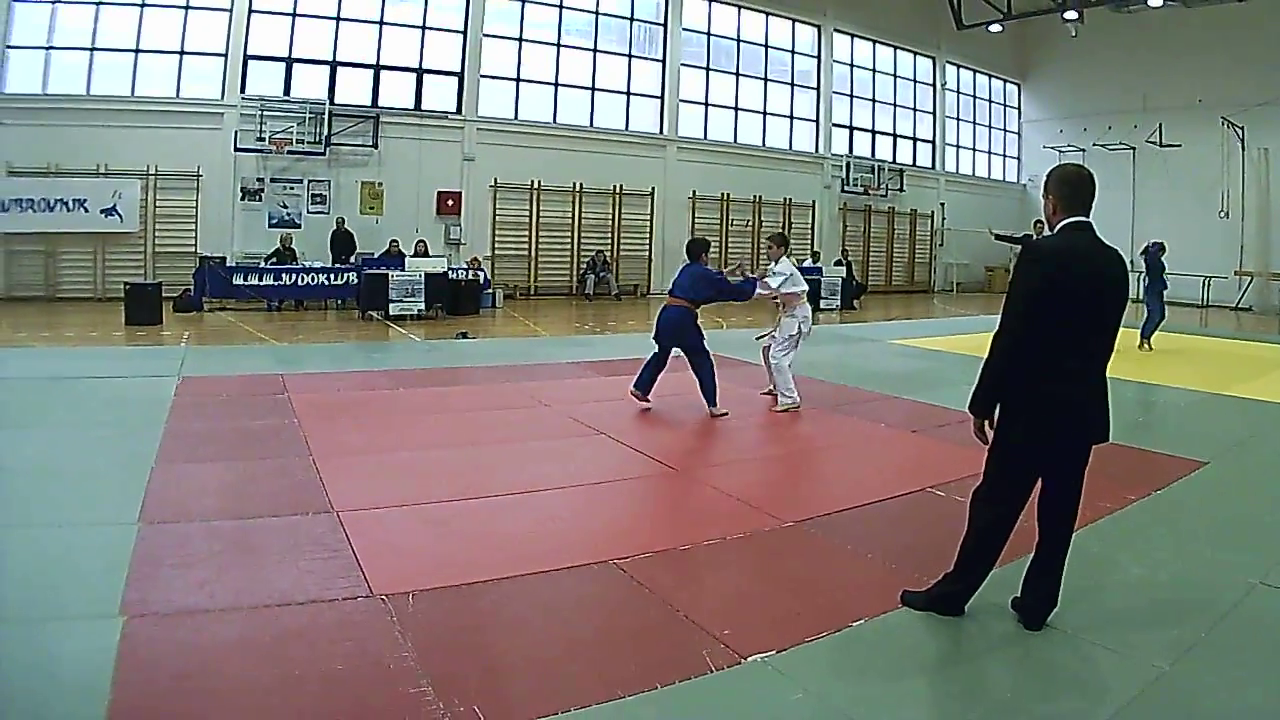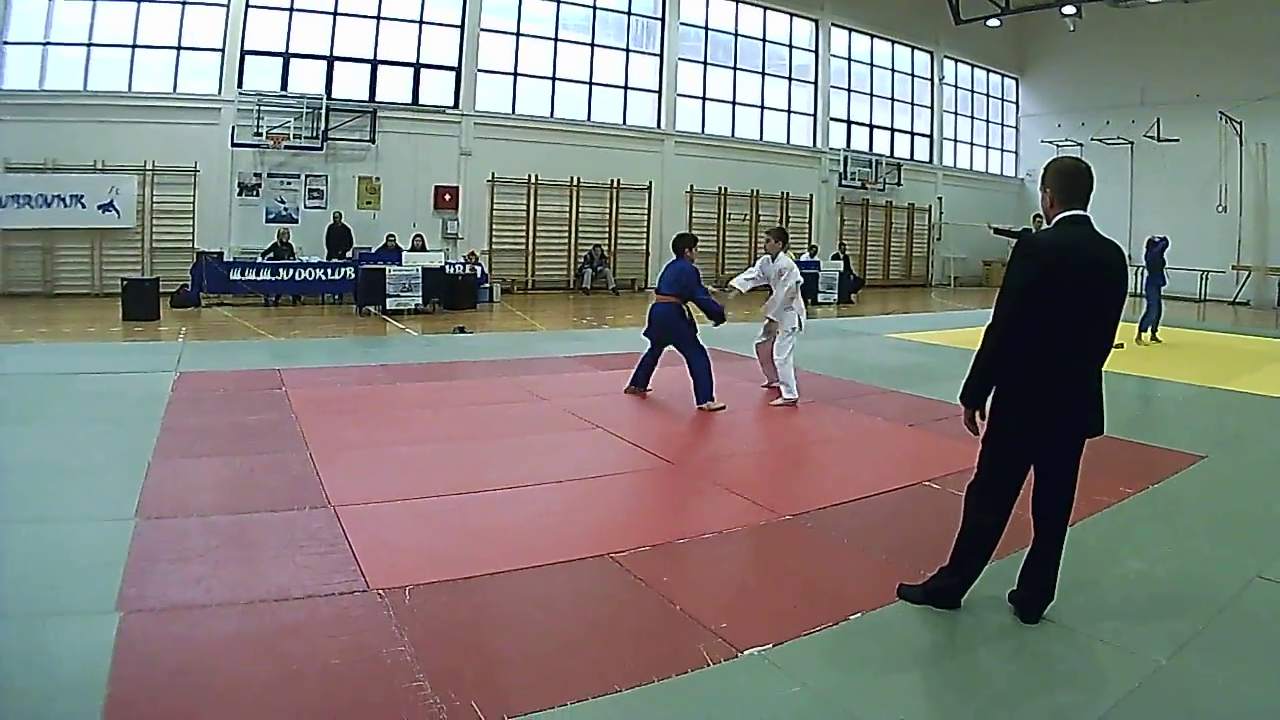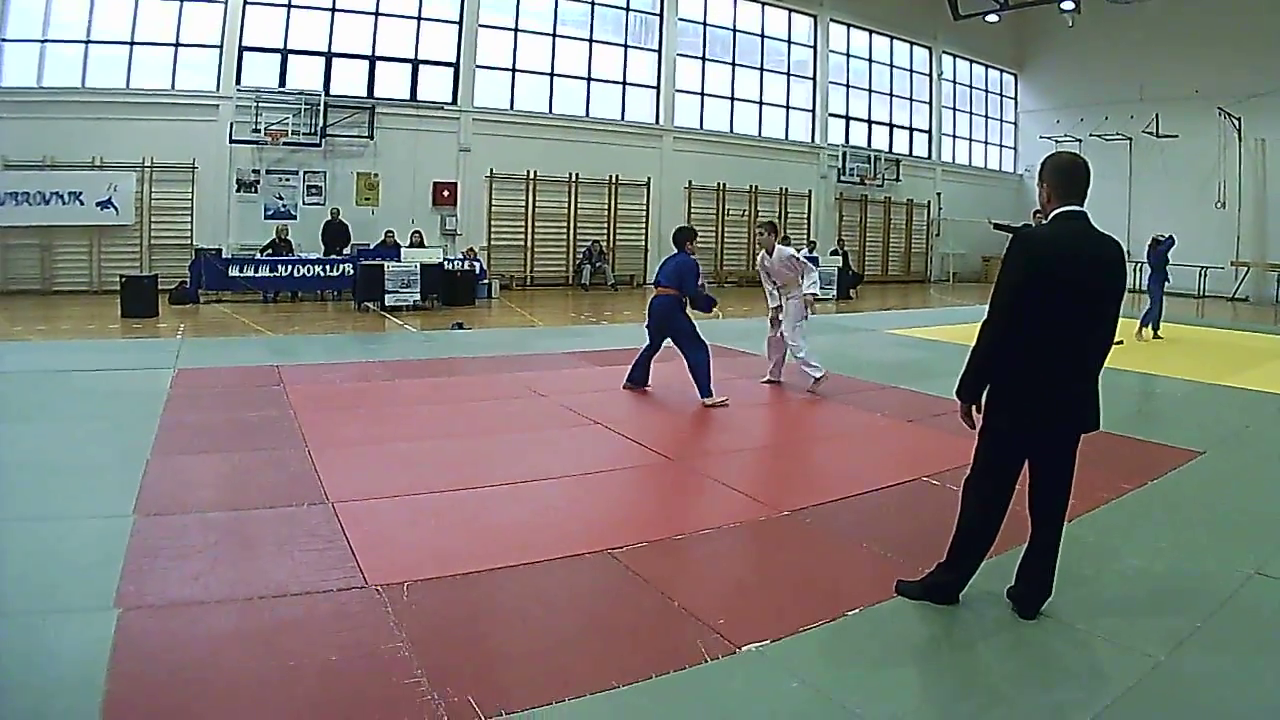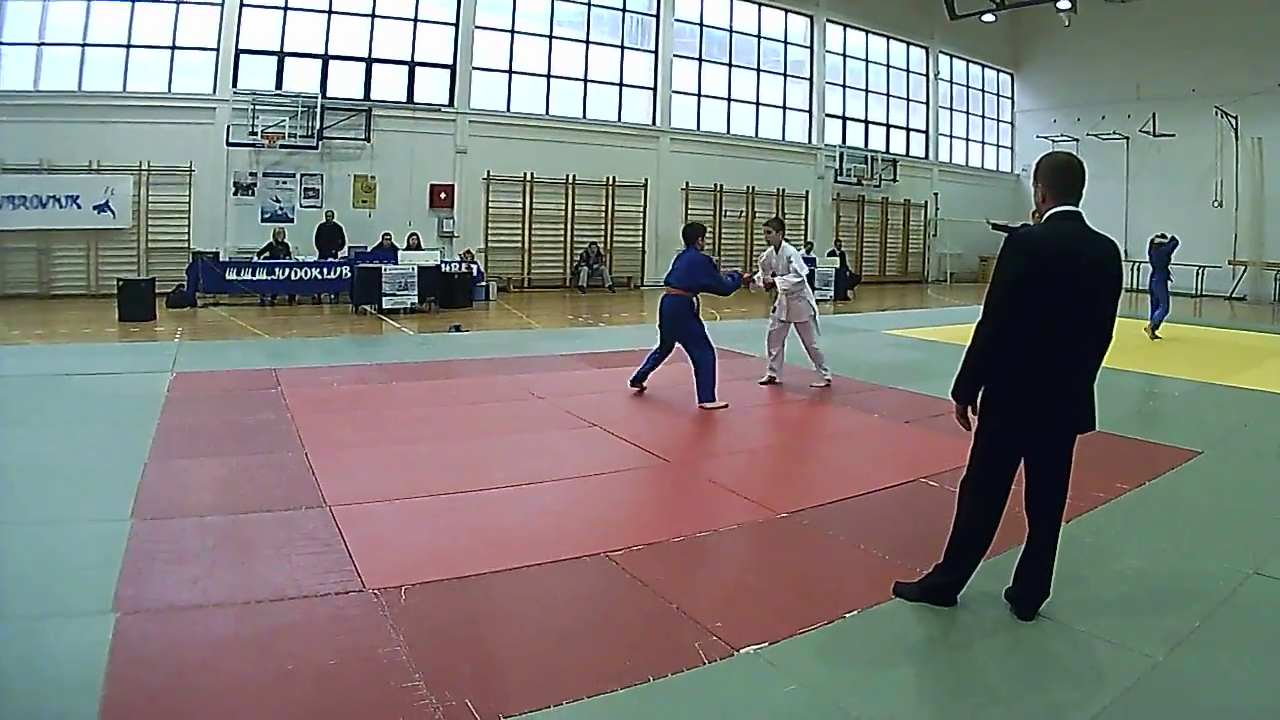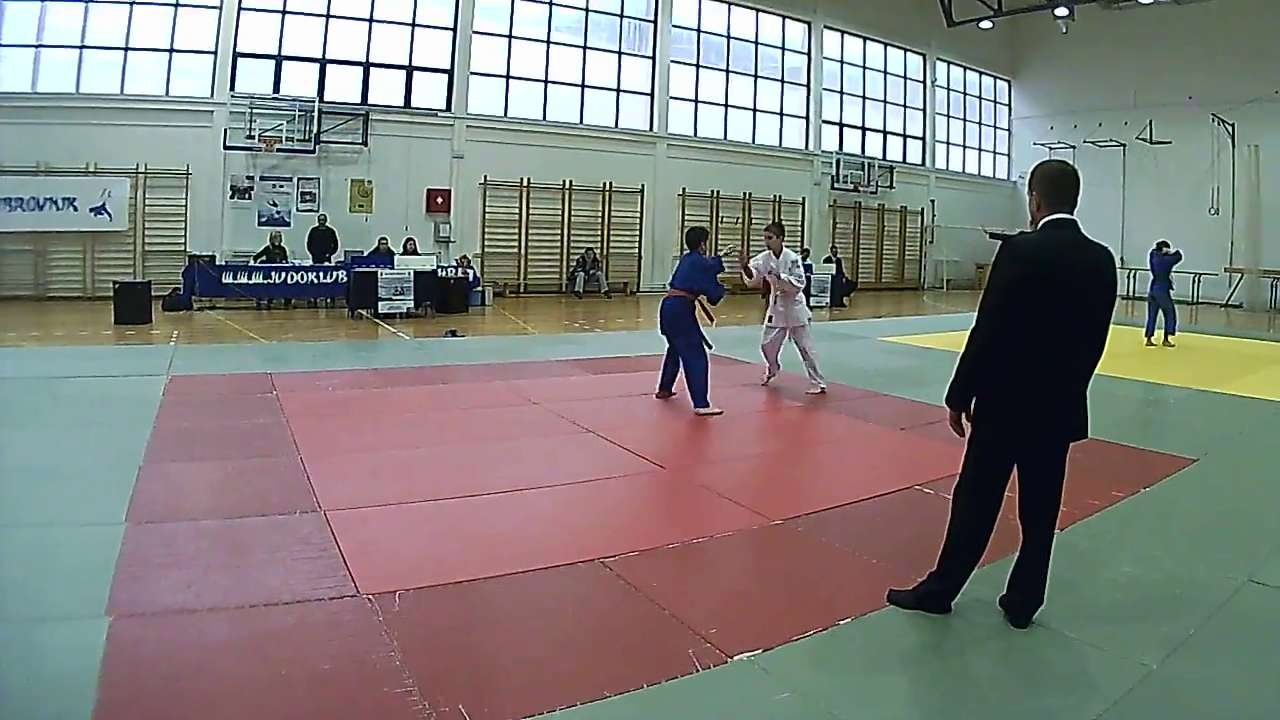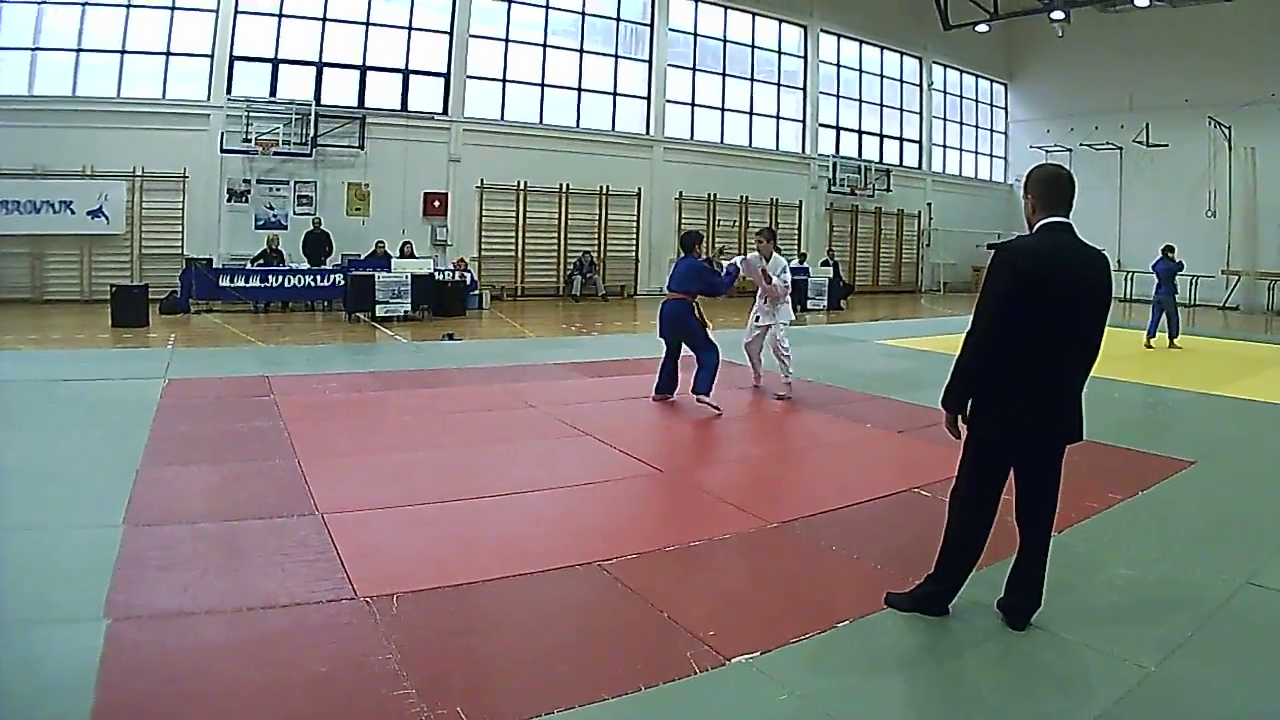
dt=0.2s
person 1, frame 1
left shoulder: (1042, 254)
right shoulder: (1114, 262)
left elbow: (1011, 337)
right elbow: (1104, 339)
left wrist: (983, 403)
left hip: (1033, 408)
right hip: (1084, 408)
left knee: (995, 503)
right knee: (1059, 511)
left ankle: (952, 592)
right ankle: (1037, 603)
person 1, frame 2
left shoulder: (1036, 248)
right shoulder: (1113, 256)
left elbow: (1003, 330)
right elbow: (1105, 334)
left wrist: (974, 394)
left hip: (1025, 401)
right hip: (1078, 402)
left knee: (989, 497)
right knee: (1054, 505)
left ankle: (948, 586)
right ankle: (1033, 597)
person 1, frame 3
left shoulder: (1031, 243)
right shoulder: (1111, 252)
left elbow: (999, 325)
right elbow: (1105, 331)
left wrist: (970, 389)
left hip: (1019, 396)
right hip: (1074, 398)
left knee: (986, 492)
right knee: (1051, 501)
left ankle: (946, 581)
right ankle: (1031, 592)
person 1, frame 4
left shoulder: (1025, 243)
right shoulder: (1107, 252)
left elbow: (993, 325)
right elbow: (1102, 332)
left wrist: (965, 389)
left hip: (1013, 396)
right hip: (1068, 399)
left knee: (982, 494)
right knee: (1047, 501)
left ankle: (945, 583)
right ankle: (1029, 594)
person 1, frame 5
left shoulder: (1020, 251)
right shoulder: (1102, 260)
left elbow: (987, 332)
right elbow: (1096, 340)
left wrist: (959, 396)
left hip: (1007, 402)
right hip: (1061, 406)
left knee: (976, 501)
right knee: (1041, 509)
left ankle: (939, 590)
right ankle: (1023, 601)
person 1, frame 6
left shoulder: (1015, 255)
right shoulder: (1096, 263)
left elbow: (982, 335)
right elbow: (1091, 343)
left wrist: (955, 399)
left hip: (1003, 406)
right hip: (1057, 409)
left knee: (973, 504)
right knee: (1037, 512)
left ankle: (936, 592)
right ankle: (1020, 604)
person 2, frame 1
left shoulder: (686, 270)
right shoulder: (707, 275)
right elbow: (733, 292)
left wrist: (725, 273)
right wrist: (750, 281)
left hip: (666, 315)
right hip: (682, 318)
left knee: (661, 355)
right knee: (701, 361)
left ankle: (640, 388)
right ankle: (713, 406)
person 2, frame 2
left shoulder: (671, 266)
right shoulder: (689, 270)
right elbow: (700, 299)
left wrist: (709, 301)
right wrist: (718, 313)
left hip: (657, 312)
right hip: (672, 314)
left knee: (656, 349)
right knee: (697, 355)
left ankle: (637, 385)
right ankle: (705, 400)
person 2, frame 3
left shoulder: (670, 260)
right shoulder: (689, 263)
right elbow: (694, 295)
left wrist: (698, 288)
right wrist: (709, 302)
left hip: (656, 305)
right hip: (671, 307)
left knee: (653, 344)
right knee: (697, 349)
left ankle: (634, 381)
right ankle: (707, 396)
person 2, frame 4
left shoulder: (681, 257)
right shoulder: (702, 260)
right elbow: (722, 286)
right wrist: (738, 277)
left hip: (667, 303)
right hip: (681, 307)
left knee: (665, 345)
right knee: (703, 352)
left ankle: (638, 379)
right ankle: (706, 399)
person 2, frame 5
left shoulder: (686, 259)
right shoulder: (702, 264)
right elbow: (714, 296)
left wrist: (720, 257)
right wrist: (720, 287)
left hip: (669, 306)
right hip: (681, 308)
left knee: (676, 349)
right knee: (695, 355)
left ankle: (664, 388)
right ankle: (701, 405)
person 2, frame 6
left shoulder: (681, 263)
right shoulder: (699, 266)
right elbow: (720, 287)
right wrist: (733, 270)
left hip: (668, 309)
right hip: (682, 310)
left knee: (672, 351)
right knee: (709, 352)
left ankle: (662, 391)
right ankle: (702, 392)
person 3, frame 1
left shoulder: (785, 269)
right shoulder: (777, 266)
left elbow: (767, 288)
right elbow: (764, 284)
right wrist: (756, 279)
left hip: (796, 317)
right hip: (788, 314)
left knee: (778, 356)
right knee: (768, 348)
left ankle: (790, 400)
right ankle: (776, 386)
person 3, frame 2
left shoulder: (786, 266)
right shoulder: (766, 261)
left elbow: (781, 294)
right elbow: (751, 276)
left wrist: (770, 318)
right wrist: (735, 288)
left hip: (790, 311)
right hip: (778, 311)
left knee: (781, 353)
right knee: (762, 345)
left ankle: (789, 395)
right ankle: (774, 379)
person 3, frame 3
left shoulder: (787, 253)
right shoulder: (762, 259)
left elbow: (811, 271)
right elbow: (769, 285)
left wrist: (809, 294)
right wrist: (774, 307)
left hip: (796, 299)
right hip: (781, 300)
left knee: (793, 340)
right knee: (774, 339)
left ankle: (817, 374)
right ankle: (774, 374)
person 3, frame 4
left shoulder: (790, 253)
right shoulder: (768, 255)
left elbow: (798, 277)
right elbow: (764, 276)
left wrist: (775, 282)
left hip: (800, 299)
right hip: (784, 299)
left knee: (809, 340)
right knee: (774, 336)
left ankle: (825, 376)
right ankle: (773, 373)
person 3, frame 5
left shoulder: (792, 258)
right shoulder: (764, 258)
left elbow: (800, 283)
right elbow: (753, 280)
left wrist: (780, 277)
right wrist: (745, 268)
left hip: (794, 305)
right hip: (777, 305)
left knee: (805, 346)
right knee: (768, 344)
left ankle: (818, 383)
right ankle: (772, 370)
person 3, frame 6
left shoulder: (781, 263)
left elbow: (785, 289)
left wrist: (769, 279)
left hip: (780, 306)
right hip: (762, 304)
left knee: (778, 342)
right knee: (751, 343)
left ankle: (786, 381)
right ankle: (757, 374)
